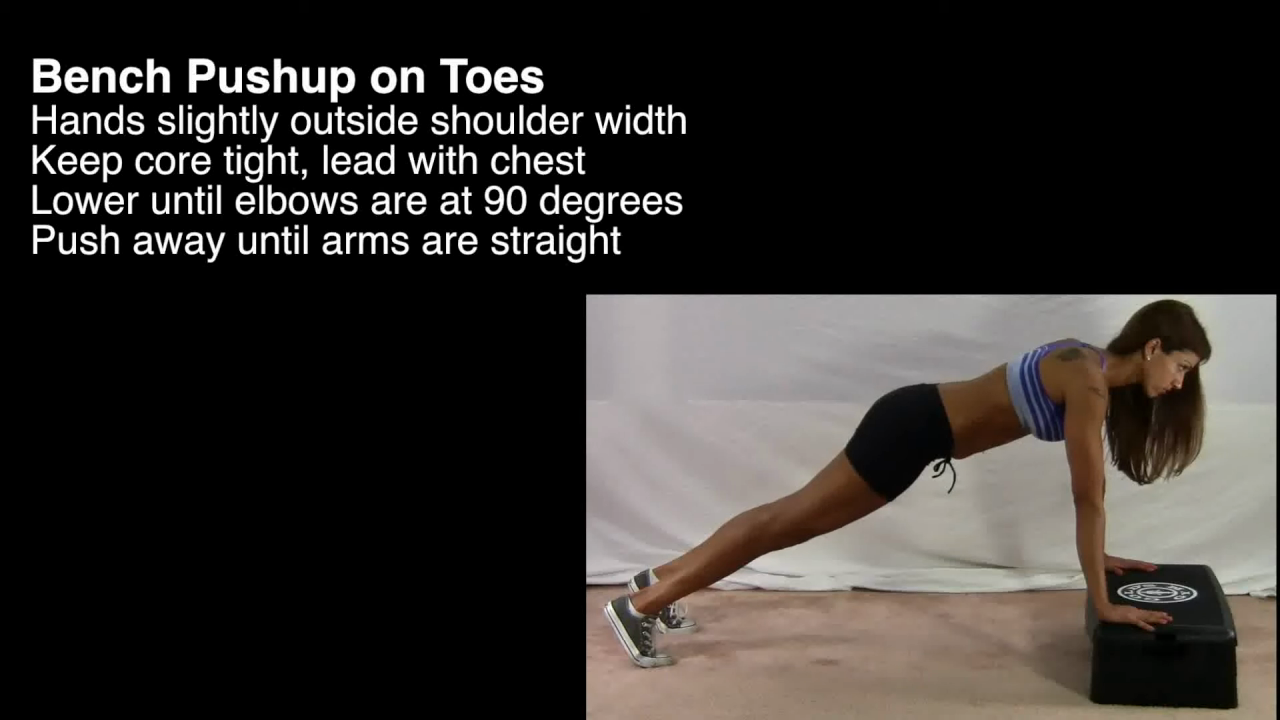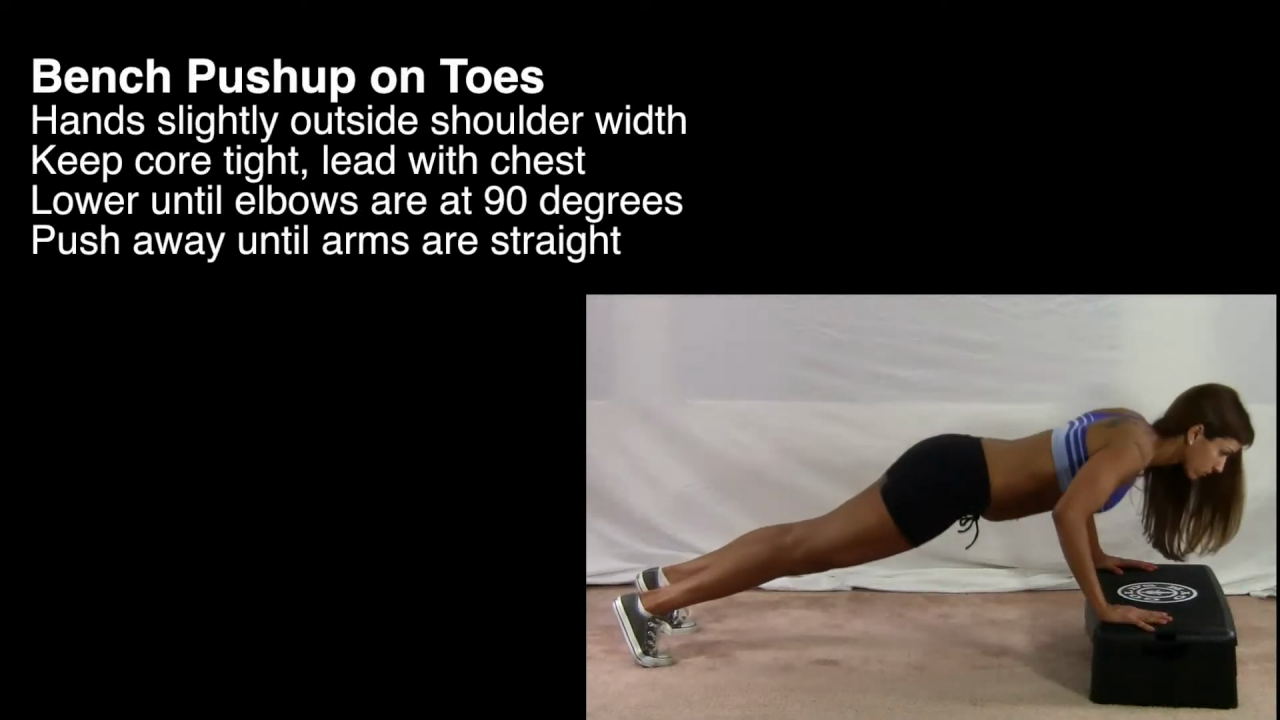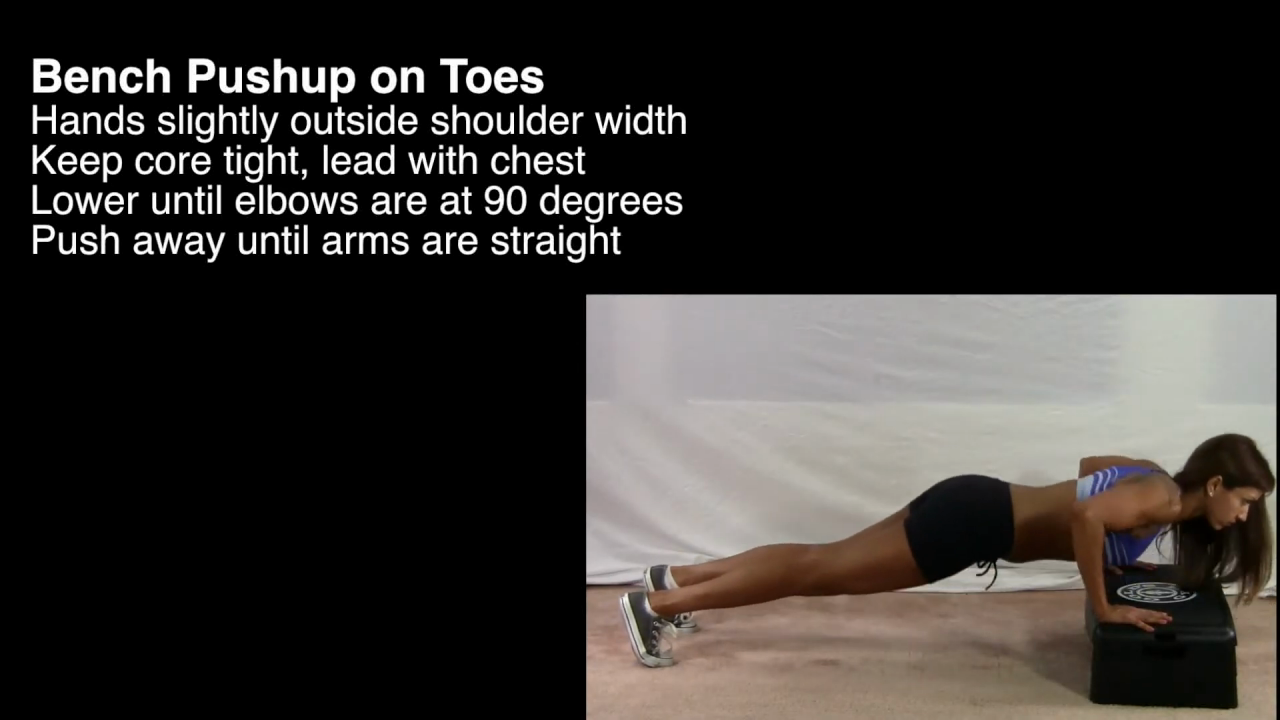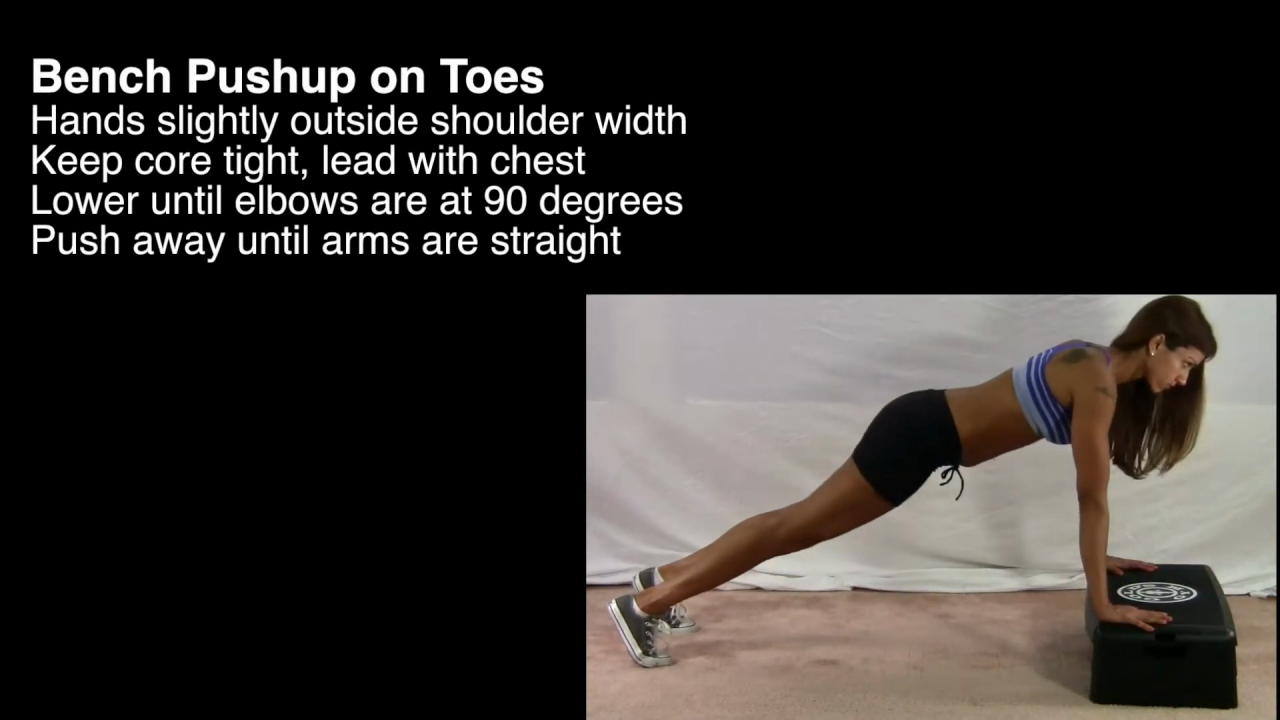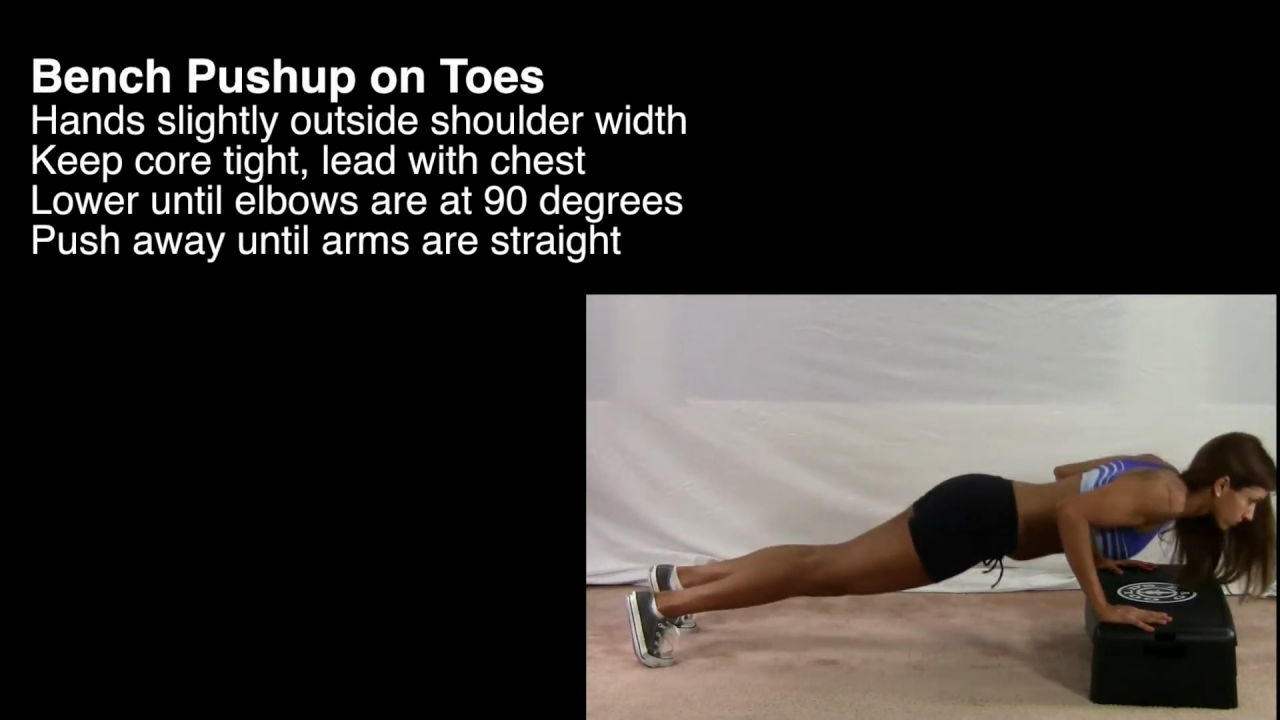
dt=1s
person 1, frame 1
left shoulder: (1096, 367)
right shoulder: (1090, 383)
left elbow: (1086, 490)
right elbow: (1089, 497)
left wrist: (1100, 558)
right wrist: (1104, 604)
left hip: (920, 418)
right hip: (914, 429)
left knee: (790, 515)
right knee: (788, 521)
left ankle: (659, 580)
right ankle: (641, 604)
person 1, frame 2
left shoulder: (1135, 430)
right shoulder: (1133, 446)
right elbow: (1067, 515)
left wrist: (1103, 560)
right wrist: (1103, 607)
left hip: (954, 467)
right hip: (951, 480)
left knee: (807, 539)
right knee: (808, 549)
left ankle: (667, 579)
right ankle: (649, 605)
person 1, frame 3
left shoulder: (1157, 477)
right shoulder: (1161, 500)
right elbow: (1084, 515)
left wrist: (1109, 555)
right wrist: (1103, 608)
left hip: (975, 506)
right hip: (973, 523)
left knee: (822, 560)
right knee: (818, 571)
left ankle: (674, 578)
right ankle: (656, 604)
person 1, frame 4
left shoulder: (1099, 363)
right shoulder: (1099, 383)
left elbow: (1090, 489)
right elbow: (1093, 497)
left wrist: (1103, 558)
right wrist: (1102, 604)
left hip: (927, 422)
right hip: (921, 434)
left knee: (796, 522)
right knee: (794, 528)
left ankle: (661, 580)
right ankle: (644, 603)
person 1, frame 5
left shoulder: (1163, 474)
right shoulder: (1164, 497)
right elbow: (1068, 517)
left wrist: (1101, 558)
right wrist: (1103, 608)
left hip: (978, 504)
right hip: (978, 521)
left knee: (828, 561)
right knee: (825, 573)
left ankle: (679, 578)
right ankle: (661, 604)
